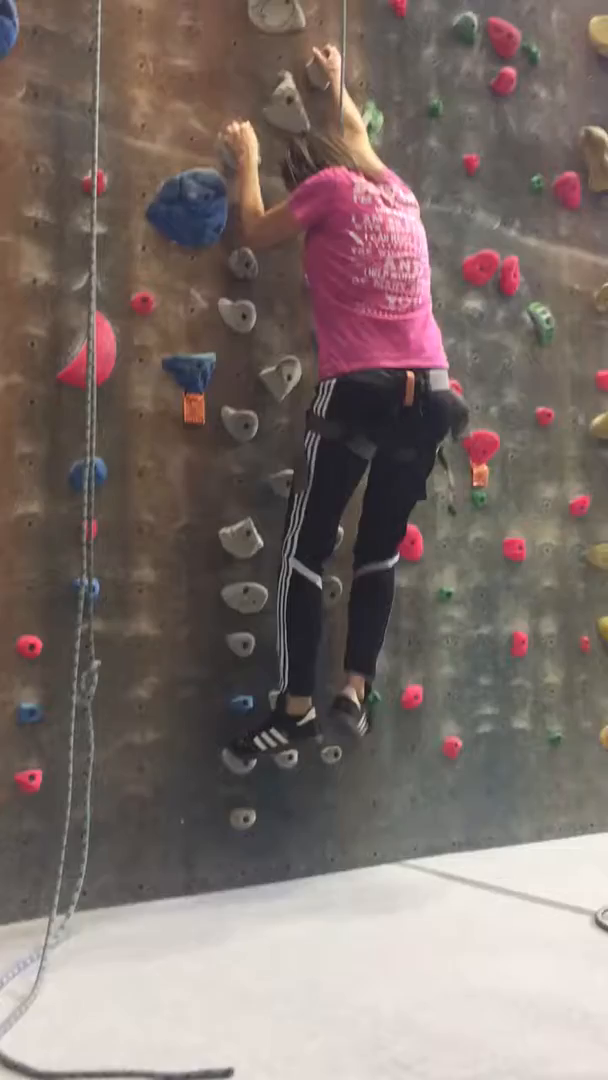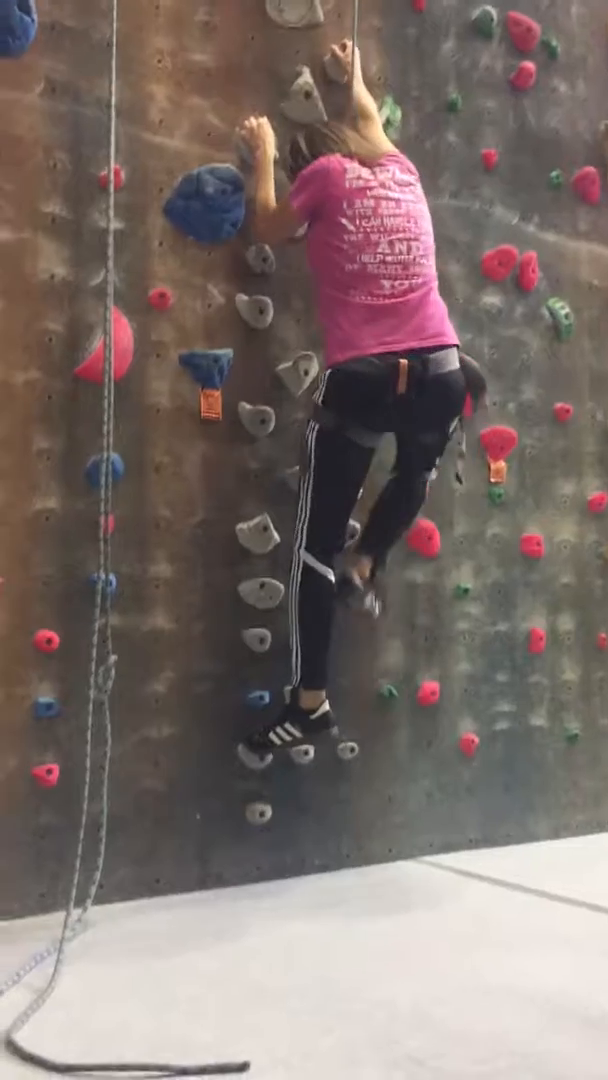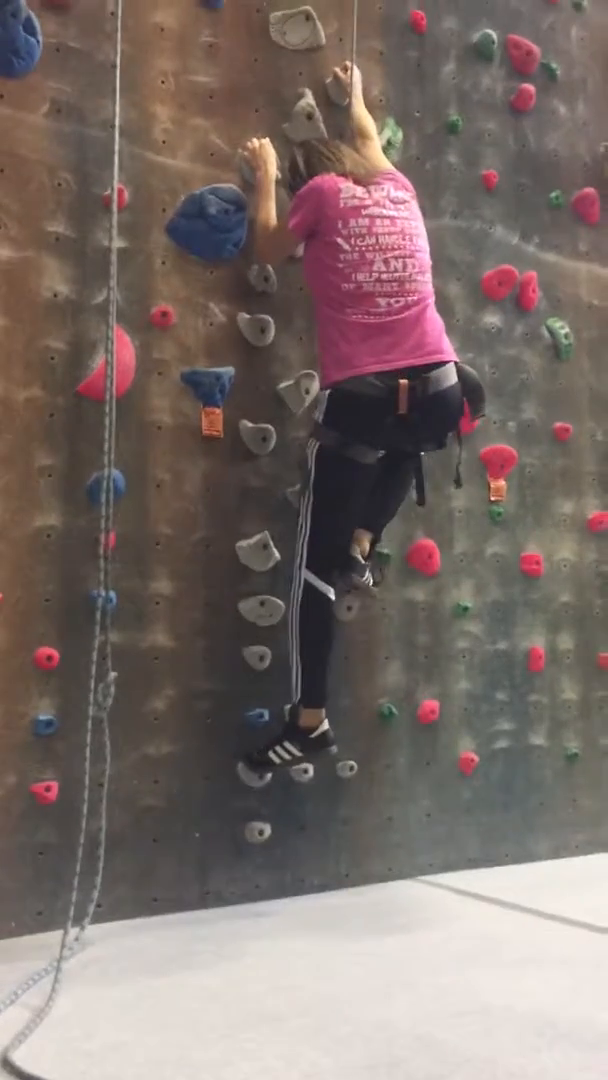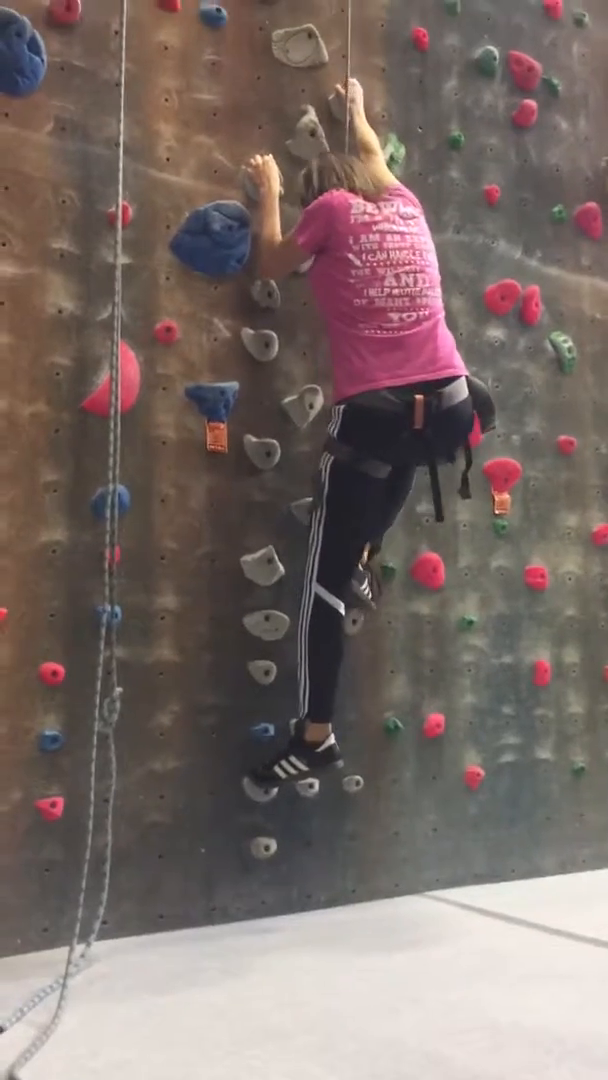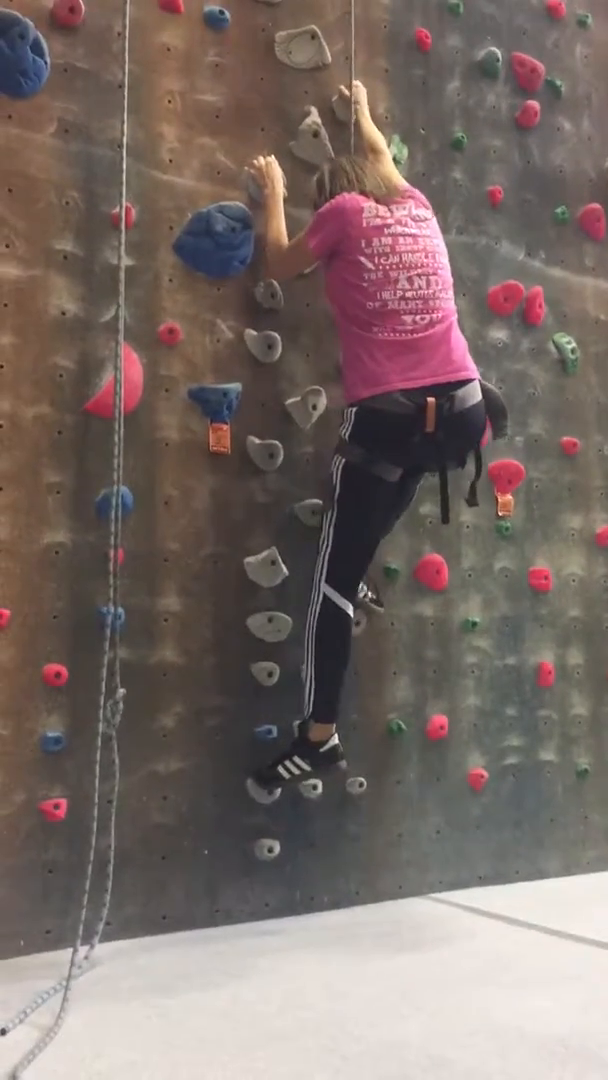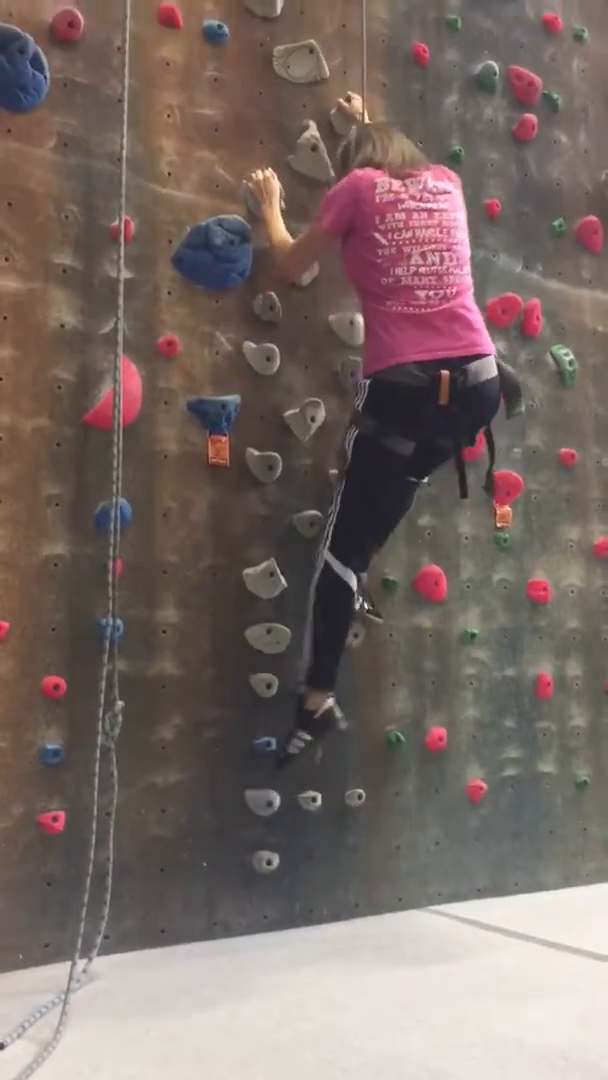
dt=0.3s
person 1, frame 1
left shoulder: (331, 187)
right shoulder: (397, 190)
left elbow: (255, 231)
right elbow: (355, 132)
left wrist: (247, 158)
right wrist: (336, 82)
left hip: (360, 392)
right hip: (428, 392)
left knee: (303, 552)
right knee: (382, 550)
left ankle: (295, 711)
right ankle: (355, 692)
person 1, frame 2
left shoulder: (328, 172)
right shoulder: (401, 172)
left elbow: (267, 228)
right elbow: (370, 122)
left wrist: (263, 154)
right wrist: (354, 73)
left hip: (362, 379)
right hip: (438, 373)
left knee: (314, 544)
right knee: (418, 464)
left ankle: (309, 704)
right ankle: (365, 568)
person 1, frame 3
left shoulder: (322, 193)
right shoulder: (399, 189)
left elbow: (268, 249)
right elbow: (370, 141)
left wrist: (264, 175)
right wrist: (355, 93)
left hip: (359, 397)
right hip: (436, 390)
left knee: (313, 564)
right knee: (405, 441)
left ankle: (309, 722)
right ankle: (362, 545)
person 1, frame 4
left shoulder: (333, 208)
right shoulder: (406, 204)
left elbow: (272, 263)
right elbow: (373, 156)
left wrist: (269, 191)
right wrist: (356, 107)
left hip: (373, 412)
right hip: (448, 406)
left knee: (323, 579)
left ankle: (314, 736)
right ankle: (364, 559)
person 1, frame 5
left shoulder: (344, 210)
right shoulder: (419, 206)
left elbow: (280, 264)
right elbow: (381, 157)
left wrist: (271, 194)
right wrist: (362, 113)
left hip: (387, 413)
right hip: (461, 406)
left knee: (334, 579)
right knee: (401, 467)
left ankle: (317, 735)
right ankle: (362, 577)
person 1, frame 6
left shoulder: (358, 185)
right shoulder: (446, 183)
left elbow: (289, 264)
left wrist: (269, 205)
right wrist: (365, 123)
left hip: (402, 388)
right hip: (477, 382)
left knee: (340, 549)
right knee: (402, 474)
left ankle: (316, 701)
right ankle: (357, 582)
